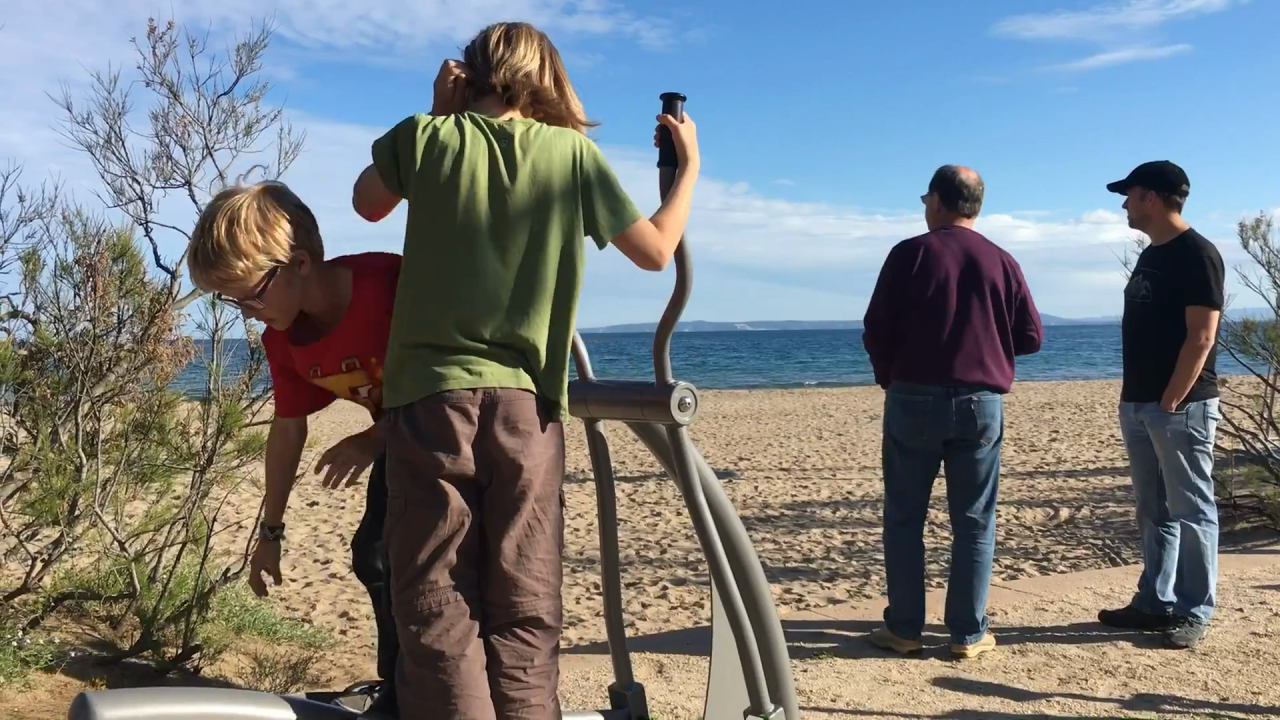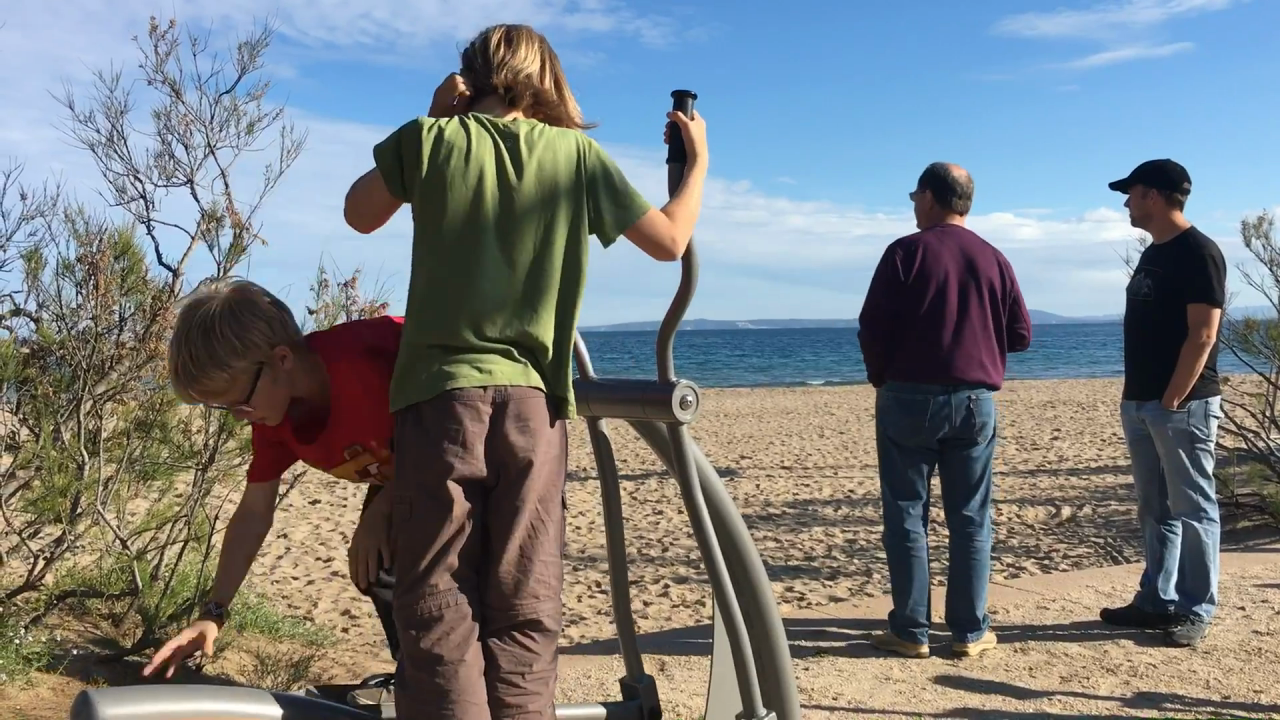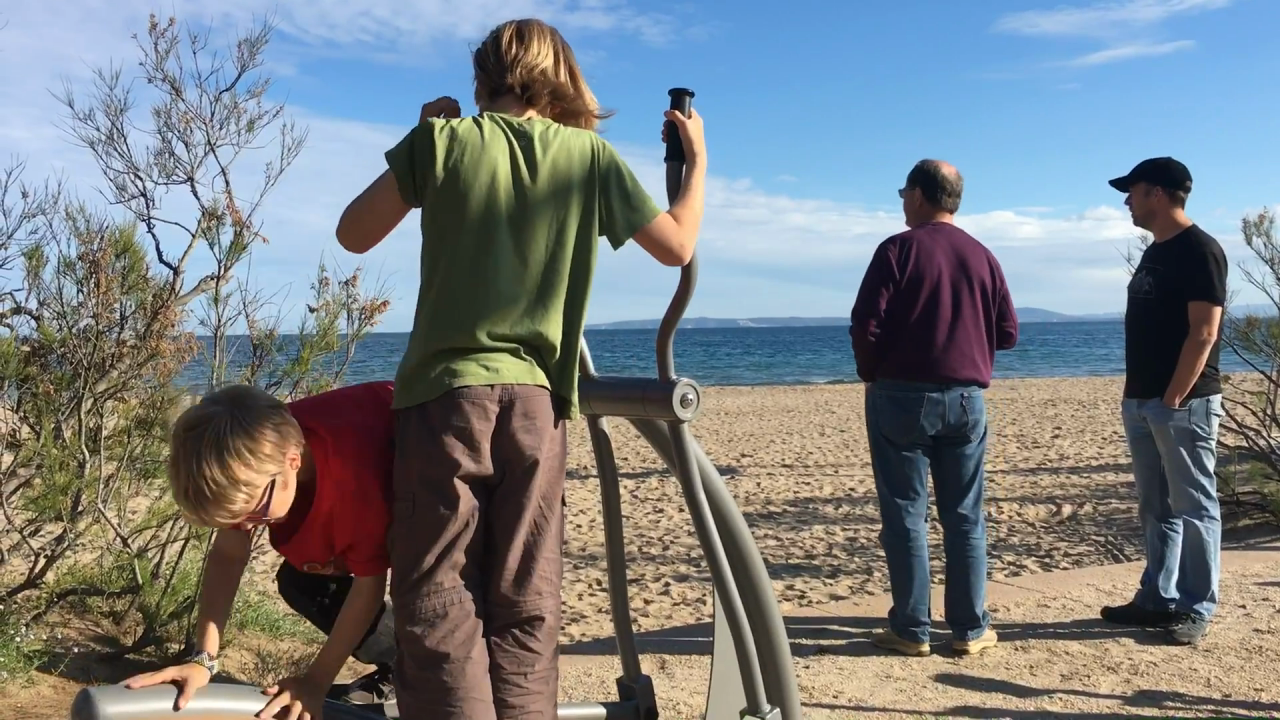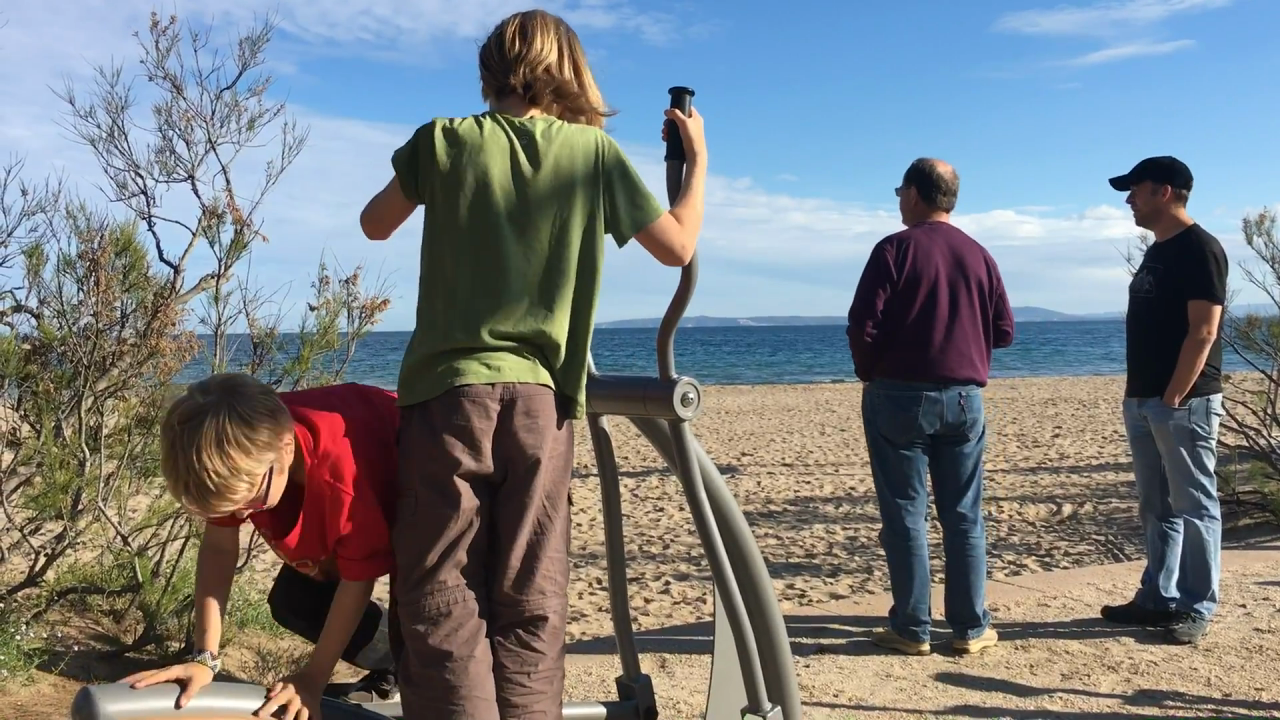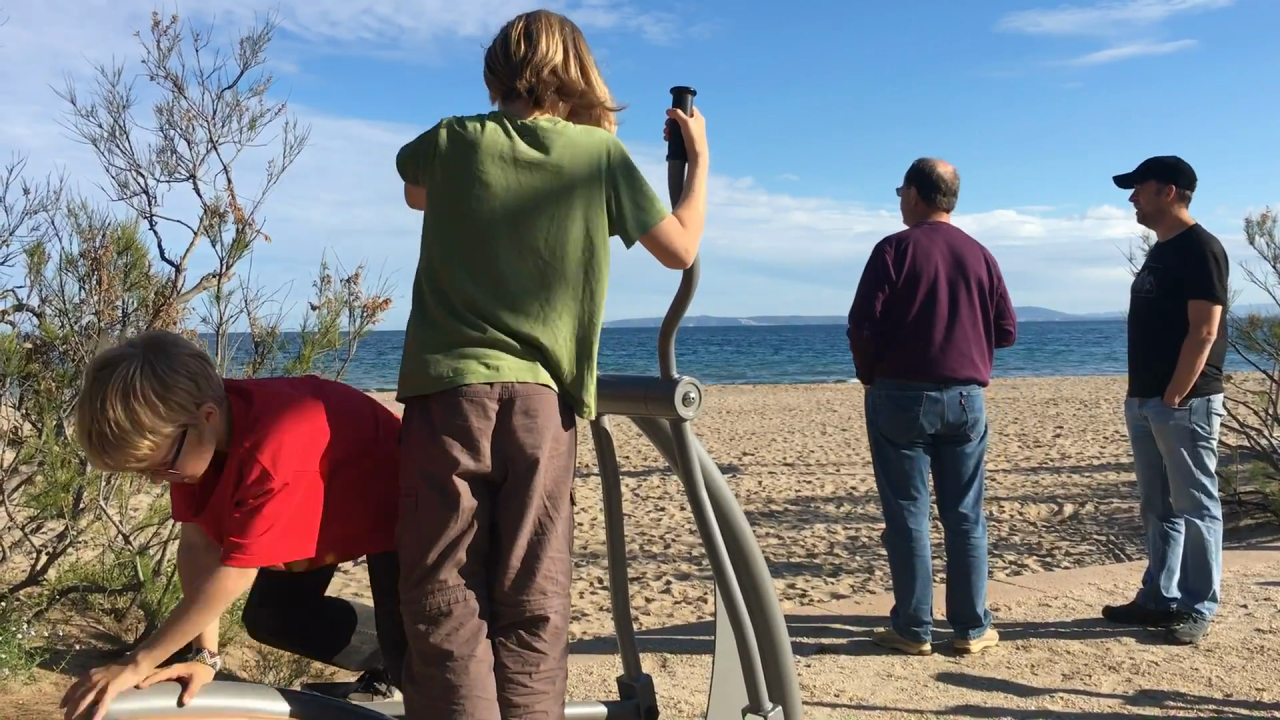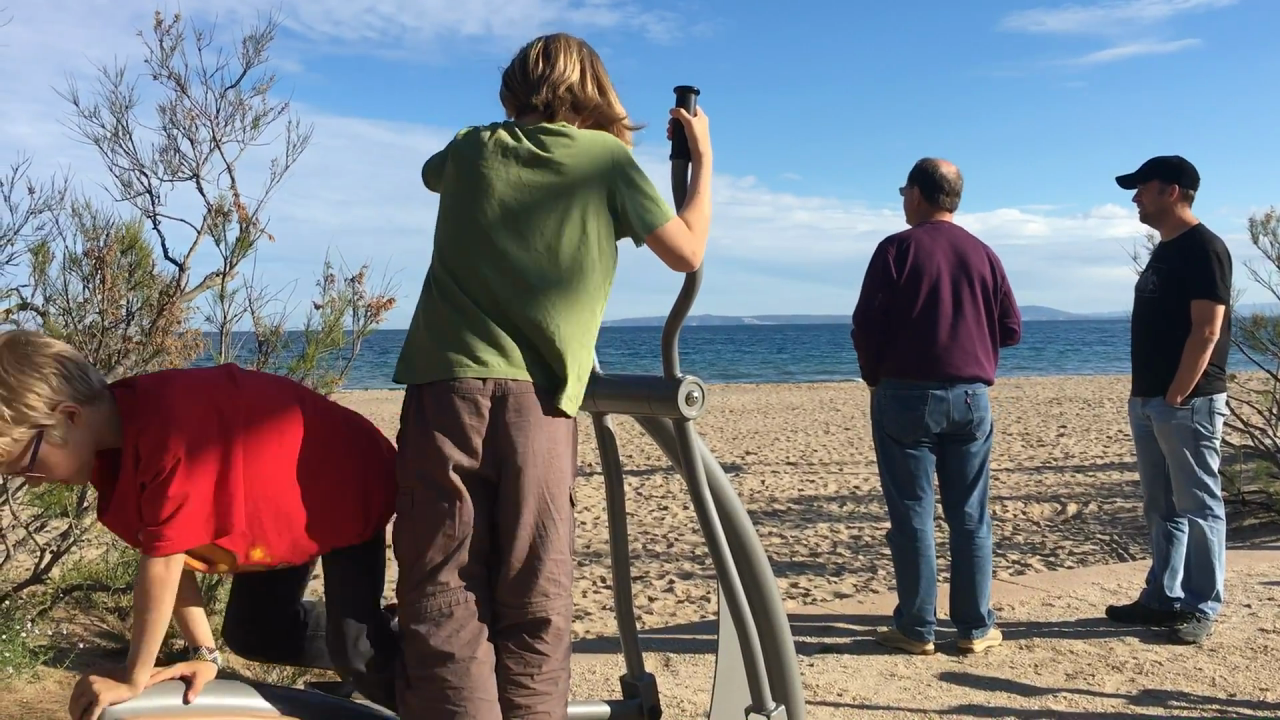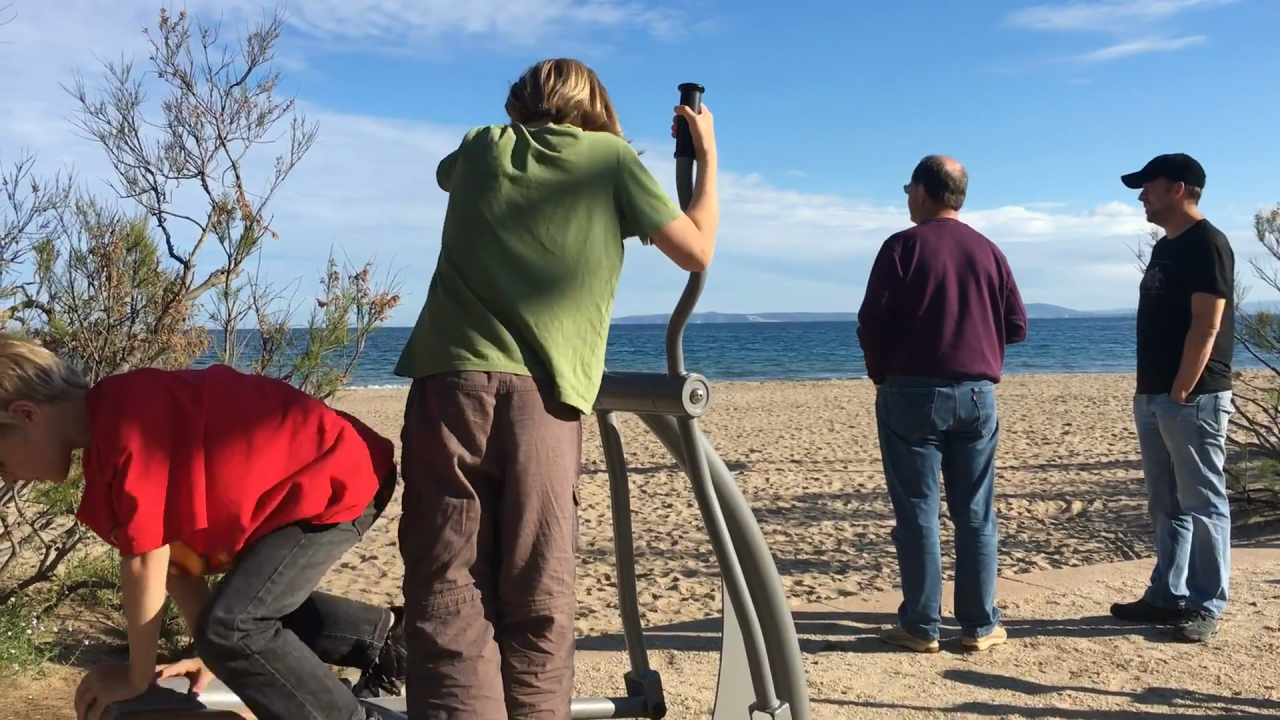
dt=0.3s
person 1, frame 1
left shoulder: (426, 138)
right shoulder: (571, 152)
left elbow: (368, 204)
right elbow: (655, 250)
right wrist: (689, 165)
left hip: (432, 395)
right hip: (525, 401)
left knee: (439, 605)
right knee: (523, 608)
person 1, frame 2
left shoulder: (430, 140)
right shoulder: (575, 153)
left elbow: (358, 214)
right elbow: (668, 242)
right wrist: (698, 159)
left hip: (440, 395)
right hip: (530, 400)
left knee: (438, 605)
right knee: (523, 609)
person 1, frame 3
left shoulder: (443, 141)
right shoulder: (587, 154)
left elbow: (354, 235)
right elbow: (677, 246)
right wrist: (697, 158)
left hip: (445, 393)
right hip: (535, 399)
left knee: (439, 600)
right knee: (524, 605)
person 1, frame 4
left shoulder: (444, 141)
right shoulder: (593, 152)
left elbow: (375, 225)
right elbow: (678, 247)
right wrist: (698, 158)
left hip: (448, 392)
right hip: (540, 398)
left knee: (442, 600)
right knee: (530, 602)
person 1, frame 5
left shoulder: (451, 141)
right shoulder: (599, 153)
left elbow: (414, 196)
right elbow: (680, 250)
right wrist: (698, 156)
left hip: (452, 391)
right hip: (544, 398)
left knee: (446, 597)
right knee: (532, 603)
person 1, frame 6
left shoulder: (470, 149)
right shoulder: (604, 156)
right elbow: (687, 252)
right wrist: (702, 159)
left hip: (447, 387)
right hip: (538, 397)
left knee: (444, 600)
right knee: (534, 603)
person 1, frame 7
left shoulder: (480, 148)
right shoulder: (609, 157)
right elbow: (696, 252)
right wrist: (708, 155)
left hip: (450, 383)
right hip: (541, 395)
left knee: (449, 600)
right knee: (537, 603)
person 2, frame 1
left shoulder: (908, 254)
right shoulder: (1002, 261)
left elbow: (876, 333)
right elbow: (1031, 337)
left wrist: (888, 378)
left hip: (913, 400)
right hip: (981, 404)
left knee: (904, 517)
right knee: (974, 522)
left ankle: (904, 627)
right ankle: (968, 633)
person 2, frame 2
left shoulder: (905, 251)
right shoulder: (993, 258)
left elbow: (873, 329)
right elbow: (1020, 335)
left wrist: (879, 377)
left hip: (909, 398)
right hip: (975, 401)
left knee: (906, 516)
right knee: (970, 519)
left ankle: (910, 631)
right ankle: (970, 630)
person 2, frame 3
left shoulder: (898, 249)
right shoulder: (982, 256)
left elbow: (867, 327)
right elbow: (1007, 333)
left wrist: (870, 373)
left hip: (902, 396)
right hip: (966, 398)
left knee: (905, 515)
right knee: (965, 517)
left ankle: (911, 629)
right ankle: (970, 627)
person 2, frame 4
left shoulder: (895, 249)
right shoulder: (979, 255)
left elbow: (864, 327)
right elbow: (1004, 331)
left wrist: (868, 373)
left hip: (899, 396)
right hip: (964, 398)
left knee: (905, 514)
right knee: (964, 515)
left ankle: (912, 628)
right ankle: (970, 627)
person 2, frame 5
left shoulder: (895, 249)
right shoulder: (980, 254)
left elbow: (864, 328)
right elbow: (1006, 330)
left wrist: (870, 375)
left hip: (901, 396)
right hip: (966, 398)
left knee: (907, 514)
right knee: (966, 516)
left ankle: (913, 628)
right ankle: (972, 627)
person 2, frame 6
left shoulder: (897, 249)
right shoulder: (983, 254)
left elbow: (866, 326)
right elbow: (1011, 329)
left wrist: (874, 377)
left hip: (906, 396)
right hip: (971, 397)
left knee: (912, 514)
right knee: (970, 516)
left ankle: (916, 628)
right ankle: (975, 627)
person 2, frame 7
left shoulder: (903, 246)
right shoulder: (989, 251)
left elbow: (872, 323)
right elbow: (1017, 326)
left wrist: (880, 374)
left hip: (912, 393)
right hip: (977, 394)
left knee: (917, 512)
right knee: (976, 514)
left ankle: (921, 626)
right ankle: (980, 624)
person 3, frame 1
left shoulder: (1197, 255)
right shoulder: (1150, 255)
left elbow: (1201, 338)
left wrist: (1171, 401)
right wrist: (1132, 397)
left hip: (1181, 406)
right hip: (1139, 404)
left knee: (1190, 511)
right knee: (1154, 512)
left ankle: (1194, 611)
right ankle: (1156, 601)
person 3, frame 2
left shoulder: (1198, 253)
right shoulder: (1152, 253)
left elbow: (1202, 336)
left wrist: (1173, 400)
right wrist: (1133, 396)
left hip: (1183, 405)
right hip: (1140, 403)
left knee: (1192, 509)
right knee: (1156, 509)
left ankle: (1195, 610)
right ankle: (1157, 600)
person 3, frame 3
left shoulder: (1200, 251)
right shoulder: (1154, 251)
left elbow: (1204, 333)
left wrist: (1174, 397)
right wrist: (1134, 393)
left hip: (1183, 403)
right hip: (1142, 401)
left knee: (1193, 508)
right knee: (1156, 508)
left ankle: (1196, 608)
right ankle: (1158, 598)
person 3, frame 4
left shoulder: (1200, 249)
right shoulder: (1157, 251)
left elbow: (1204, 332)
left wrist: (1174, 397)
right wrist: (1137, 394)
left hip: (1184, 402)
right hip: (1142, 400)
left knee: (1194, 507)
right knee: (1157, 507)
left ankle: (1196, 608)
right ankle: (1158, 598)
person 3, frame 5
left shoulder: (1201, 249)
right shoulder: (1159, 250)
left elbow: (1204, 333)
left wrist: (1174, 396)
left hip: (1184, 402)
right hip: (1144, 400)
left knee: (1195, 507)
right knee: (1158, 508)
left ankle: (1197, 608)
right ankle: (1160, 598)
person 3, frame 6
left shoulder: (1204, 249)
right shoulder: (1163, 250)
left elbow: (1207, 332)
left wrist: (1176, 396)
right wrist: (1143, 393)
left hip: (1187, 402)
right hip: (1147, 399)
left knee: (1197, 506)
right knee: (1162, 507)
left ankle: (1201, 608)
right ankle: (1162, 597)
person 3, frame 7
left shoulder: (1207, 244)
right shoulder: (1164, 247)
left elbow: (1206, 327)
left wrist: (1181, 391)
right wrist: (1149, 390)
left hip: (1193, 399)
right hip: (1152, 396)
left knee: (1202, 504)
right knee: (1166, 505)
left ankle: (1206, 606)
right ankle: (1168, 595)
person 4, frame 1
left shoulder: (386, 287)
right shoulder: (283, 338)
right elbow: (288, 430)
left wrist: (374, 439)
right wrist: (271, 529)
right knee: (375, 554)
right ankle: (400, 687)
person 4, frame 2
left shoulder: (362, 369)
right shoulder: (273, 398)
right elbow: (254, 510)
left wrist: (380, 513)
right wrist: (212, 616)
right knee: (377, 563)
person 4, frame 3
left shoulder: (352, 476)
right shoulder: (251, 464)
left elbow: (370, 584)
right elbow: (228, 551)
left wrist: (317, 680)
right wrist: (204, 659)
right knee: (298, 583)
right ankle: (396, 668)
person 4, frame 4
left shoulder: (341, 470)
right shoulder: (231, 452)
left elbow: (358, 579)
right elbow: (219, 547)
left wrist: (312, 679)
right wrist: (205, 658)
right knee: (291, 605)
right ankle: (393, 668)
person 4, frame 5
left shoulder: (273, 448)
right shoulder: (181, 435)
left elbow: (235, 572)
right elbow: (198, 545)
left wrist: (140, 663)
right wrist: (206, 655)
left hip: (388, 506)
left knee: (406, 653)
right knee: (269, 616)
right ankle: (383, 665)
person 4, frame 6
left shoulder: (166, 426)
right shoulder: (110, 448)
left elbow: (164, 561)
right elbow: (173, 554)
left wrist: (135, 680)
right wrist: (204, 654)
left hip: (348, 482)
left knee: (356, 657)
right knee: (250, 633)
right ankle: (377, 630)
person 4, frame 7
left shoulder: (125, 421)
right shoulder: (104, 437)
left elbow: (146, 560)
right elbow: (175, 549)
left wrist: (137, 677)
right wrist: (206, 651)
left hip: (335, 477)
right hip: (301, 474)
left knee: (231, 630)
right knee: (255, 617)
right ankle: (382, 635)
